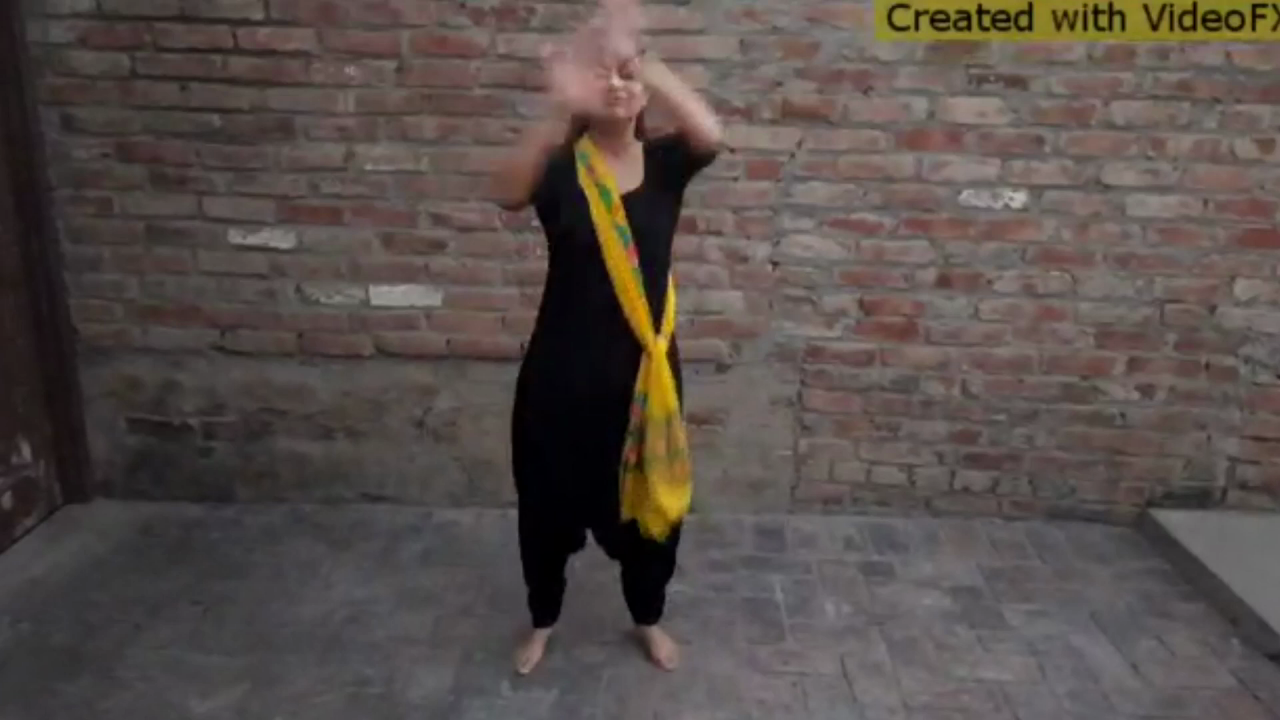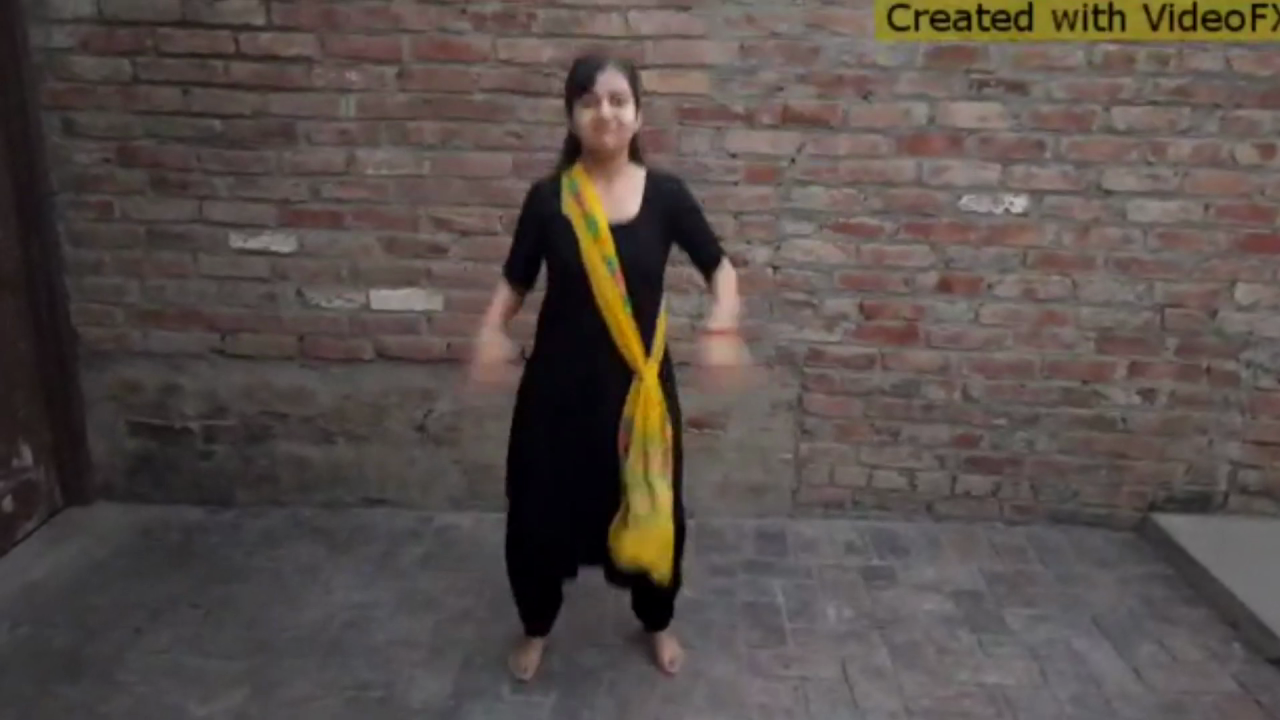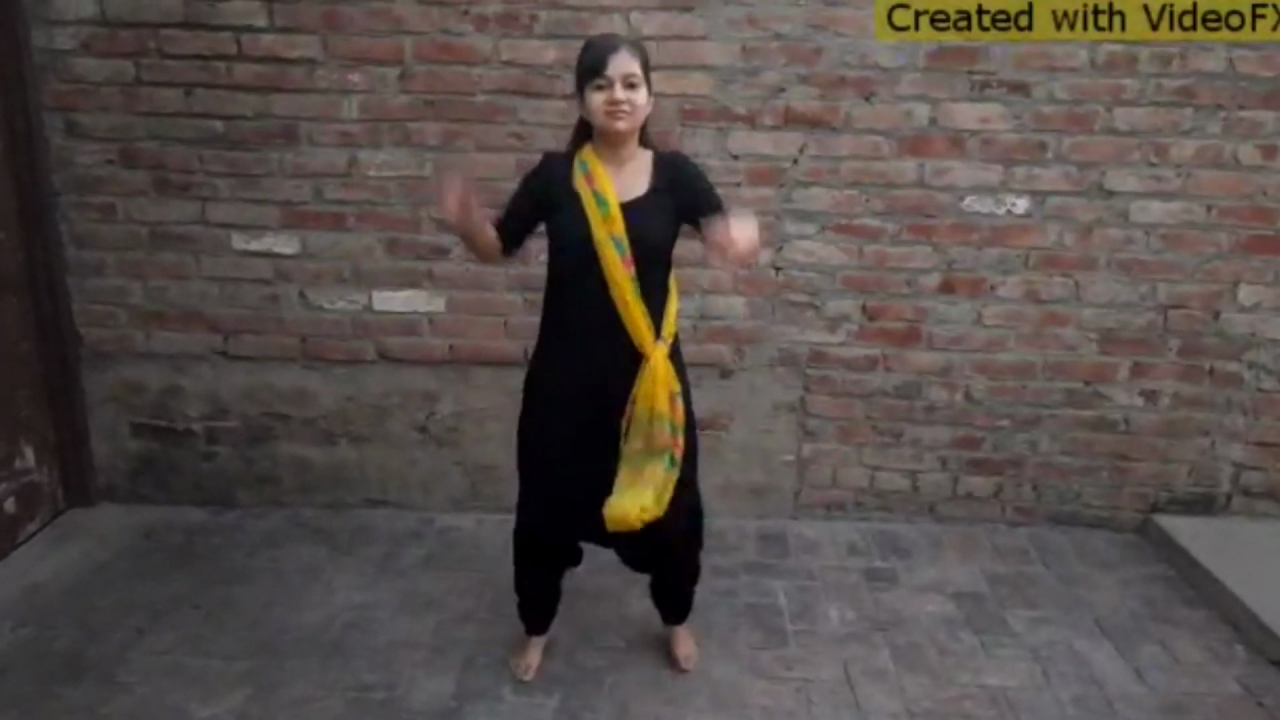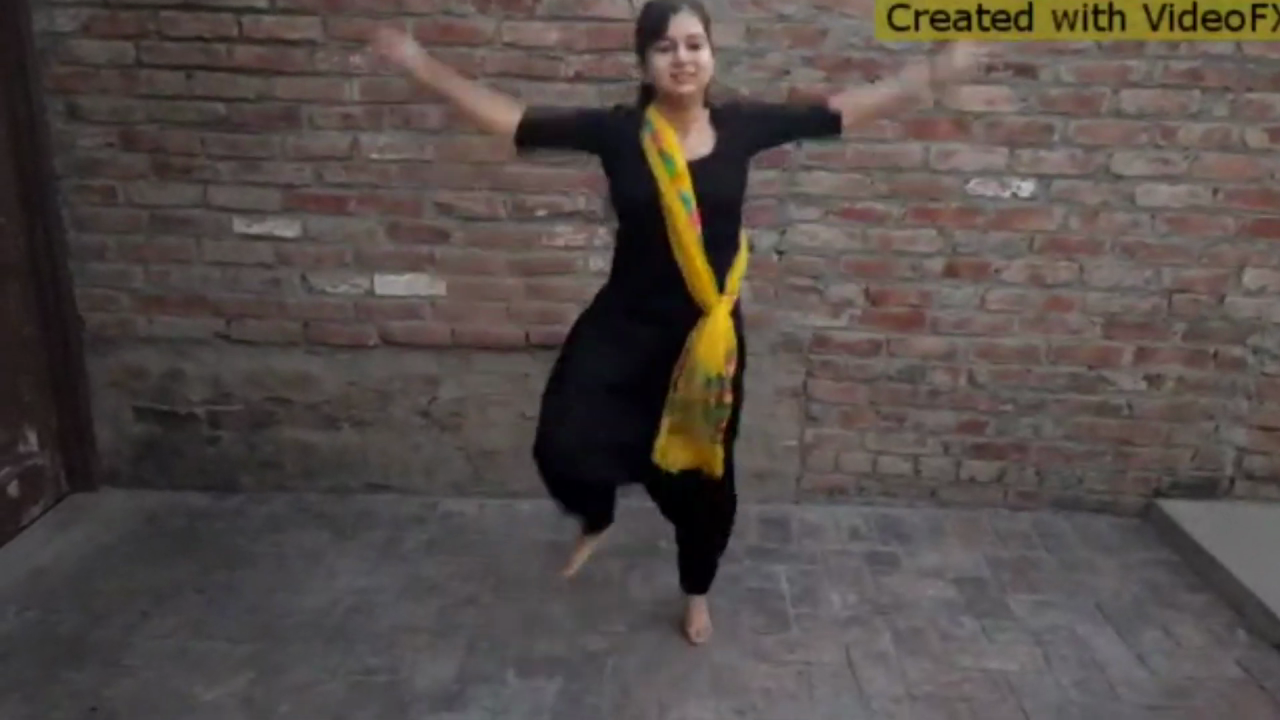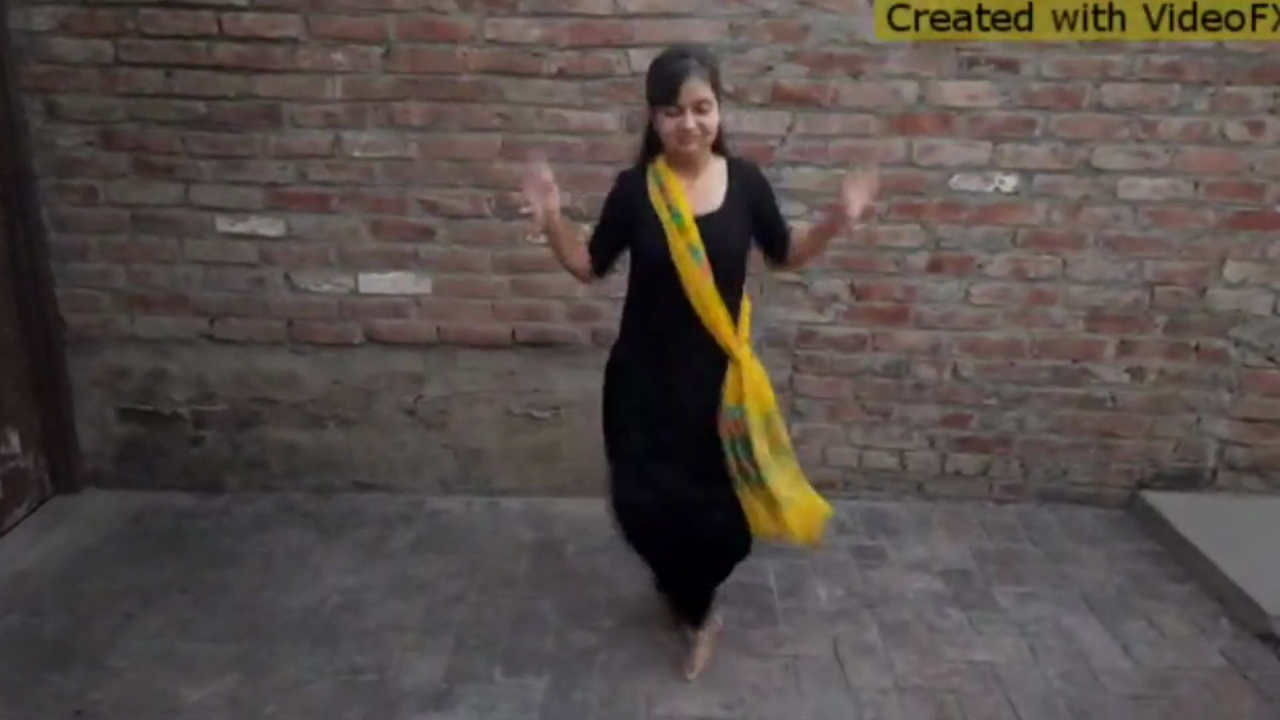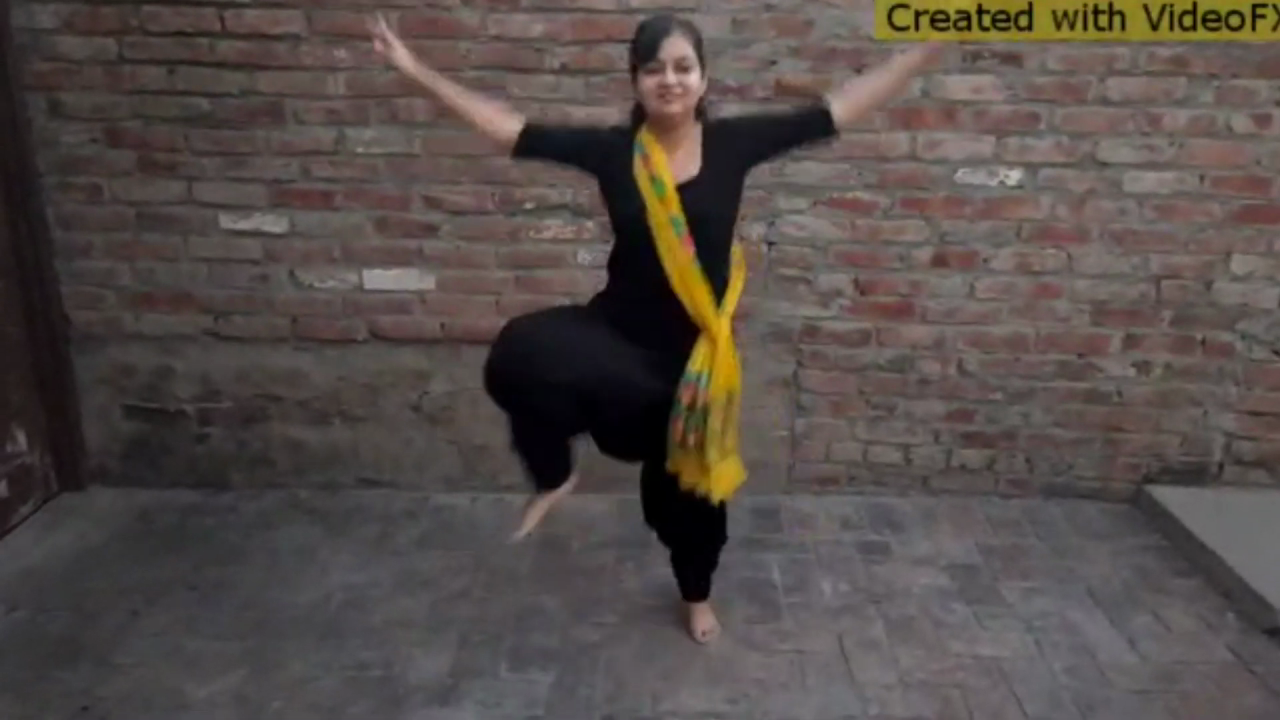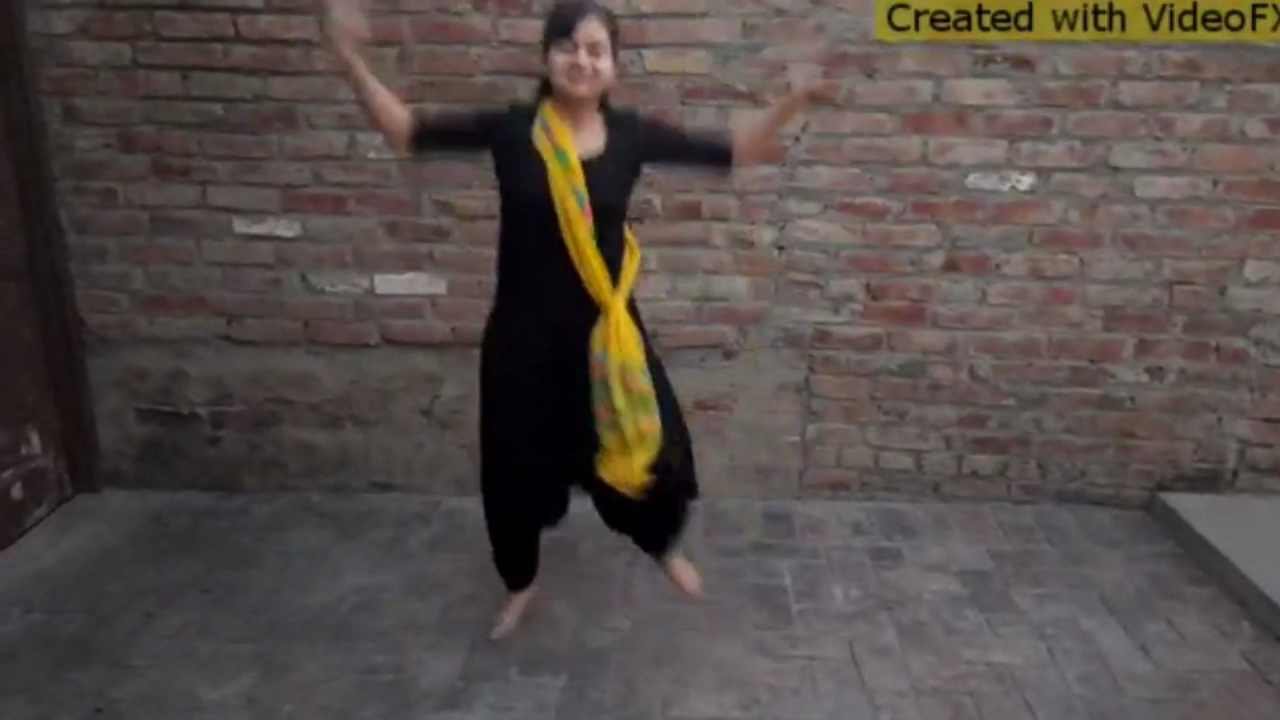
dt=0.4s
person 1, frame 1
left shoulder: (667, 161)
right shoulder: (555, 165)
left elbow: (711, 135)
right elbow: (508, 191)
left wrist: (648, 64)
right wrist: (563, 108)
left hip: (642, 366)
right hip: (563, 365)
left knee: (648, 497)
right knee: (549, 498)
left ankle: (648, 619)
right ankle: (542, 621)
person 1, frame 2
left shoulder: (665, 193)
right shoulder: (547, 196)
left elbow: (719, 267)
right elbow: (515, 282)
left wrist: (721, 327)
right wrist: (489, 332)
left hip: (640, 389)
right hip: (559, 387)
left knee: (652, 518)
right knee: (541, 517)
left ankle: (658, 624)
right ankle: (536, 628)
person 1, frame 3
left shoulder: (674, 171)
right shoulder: (554, 175)
left elbow: (728, 235)
right elbow: (496, 247)
left wrist: (743, 233)
right wrist: (464, 216)
left hip: (650, 371)
right hip: (567, 371)
left knee: (671, 506)
right knee: (547, 505)
left ankle: (676, 620)
right ankle: (537, 628)
person 1, frame 4
left shoulder: (739, 123)
right shoulder: (616, 130)
left elbow: (836, 115)
right elbow: (519, 125)
left wrist: (925, 79)
right wrist: (431, 74)
left hip: (711, 330)
right hip: (627, 322)
left knee: (706, 466)
right knee: (568, 441)
left ankle: (696, 591)
right ankle: (594, 518)
person 1, frame 5
left shoulder: (746, 181)
right shoulder: (633, 188)
left elbow: (786, 254)
right elbow: (590, 267)
left wrist: (842, 217)
right wrist: (551, 220)
left hip: (721, 375)
right hip: (646, 373)
left knee: (723, 508)
right knee: (656, 509)
left ankle: (696, 610)
right ankle: (691, 608)
person 1, frame 6
left shoulder: (733, 140)
right shoulder: (610, 148)
left elbow: (835, 111)
right elbow: (513, 132)
left wrist: (922, 54)
right wrist: (419, 74)
left hip: (694, 342)
right hip: (617, 329)
left knee: (692, 478)
right knee: (521, 359)
left ankle: (696, 593)
right ankle: (554, 476)
person 1, frame 7
left shoulder: (632, 134)
right shoulder: (510, 130)
left elbow: (730, 156)
right elbow: (408, 134)
left wrist: (789, 106)
right wrist: (355, 64)
left hip: (605, 331)
right hip: (523, 334)
left knee: (656, 458)
right knee: (516, 470)
left ankle: (664, 544)
right ankle: (520, 582)
